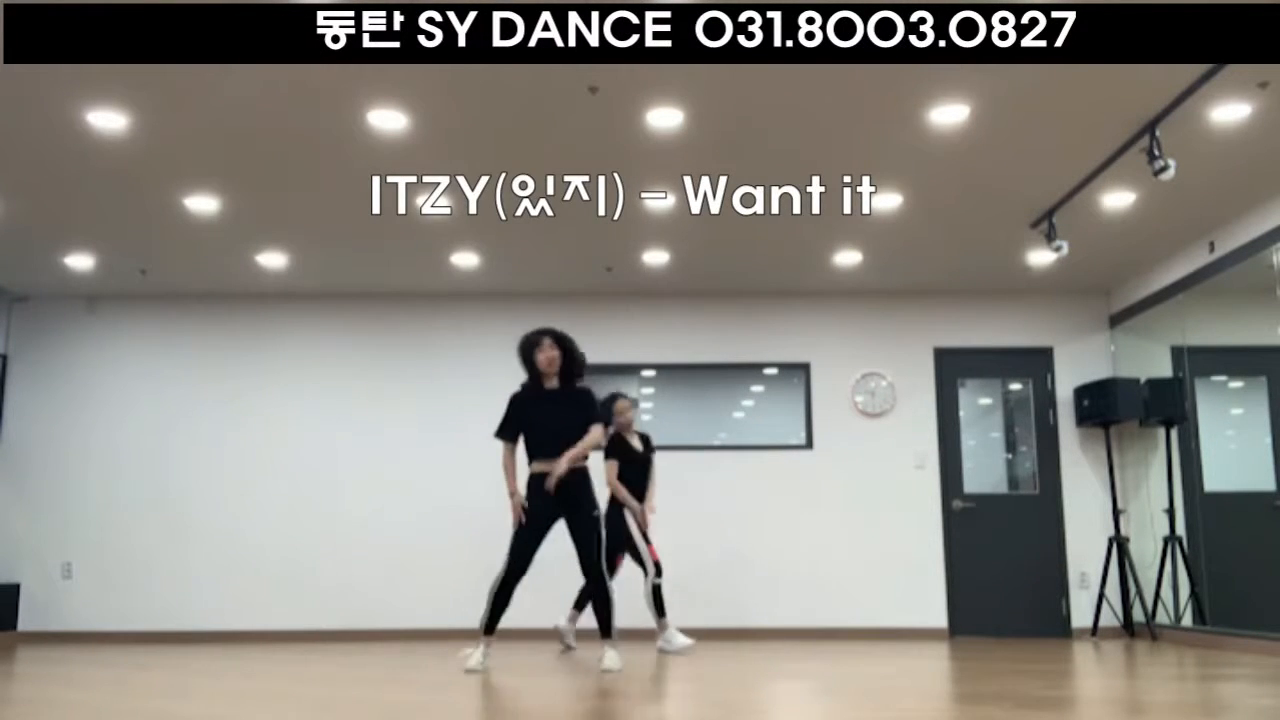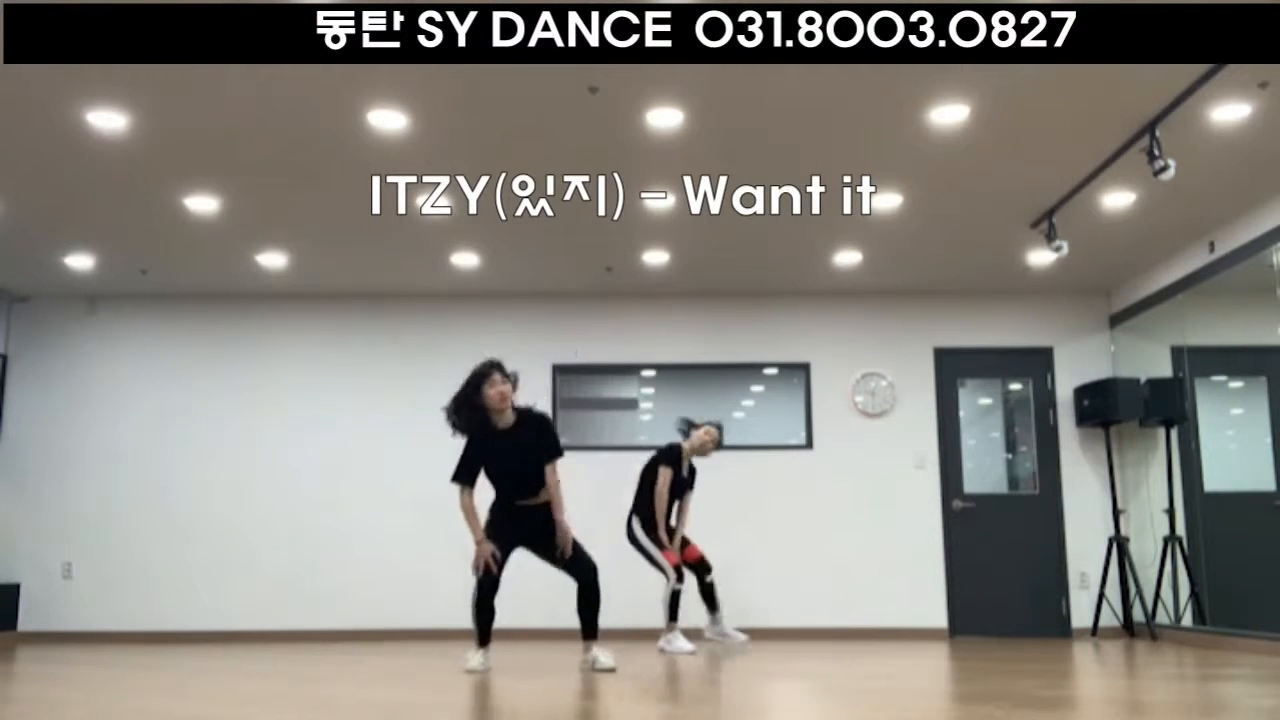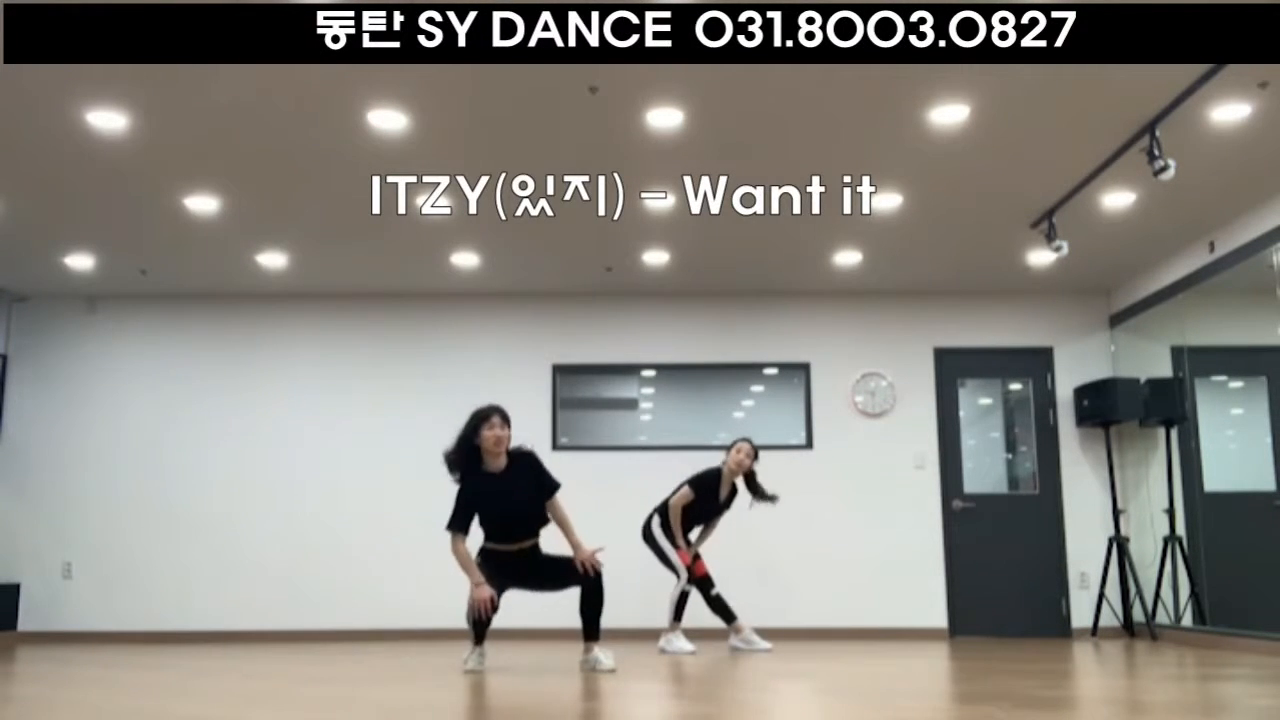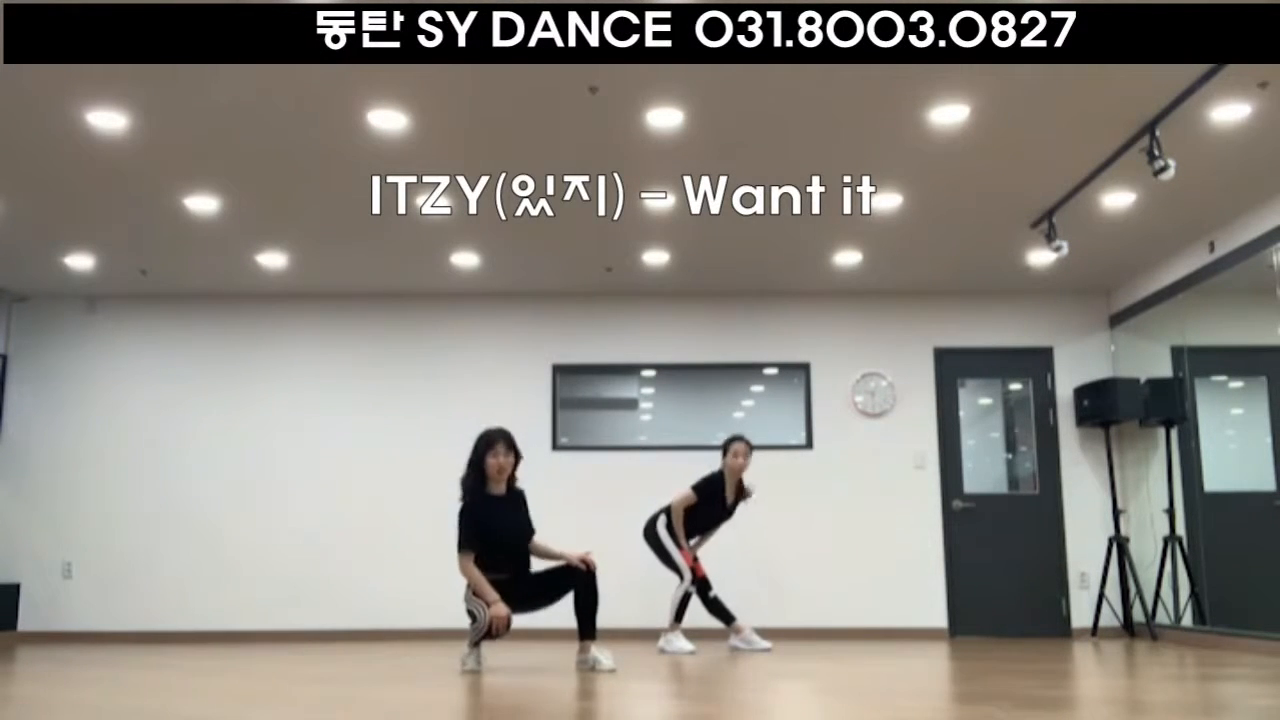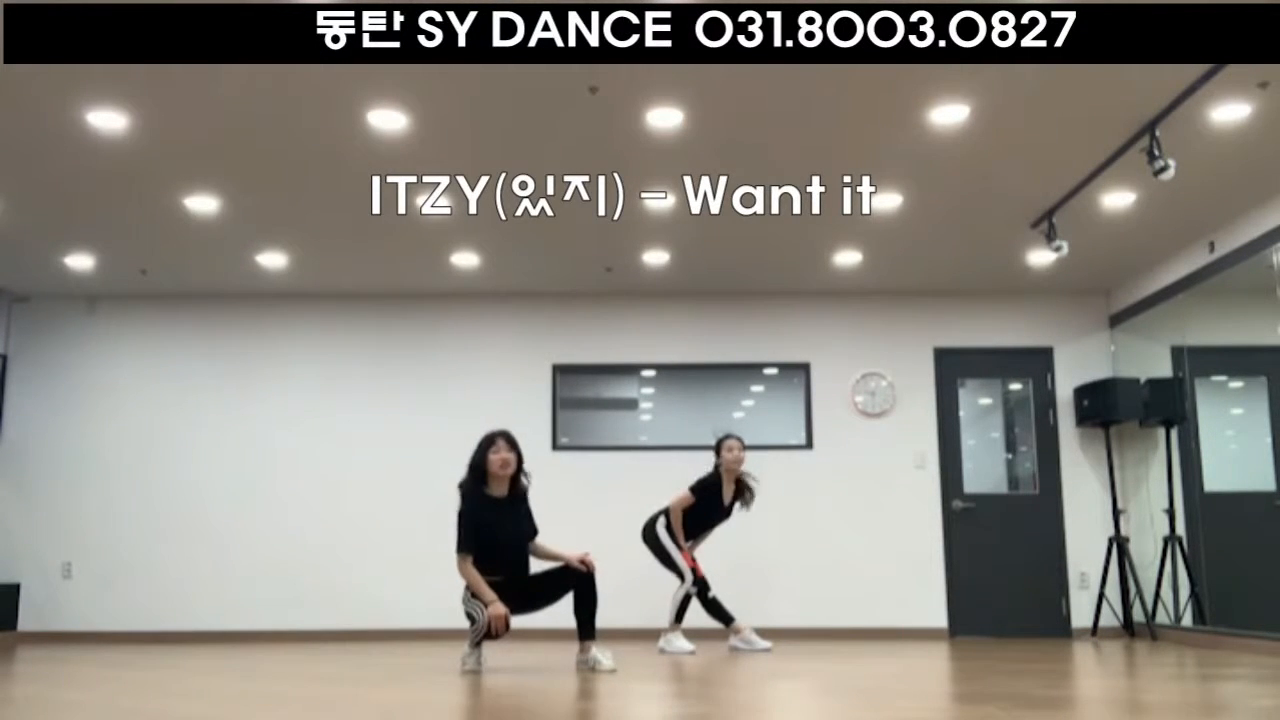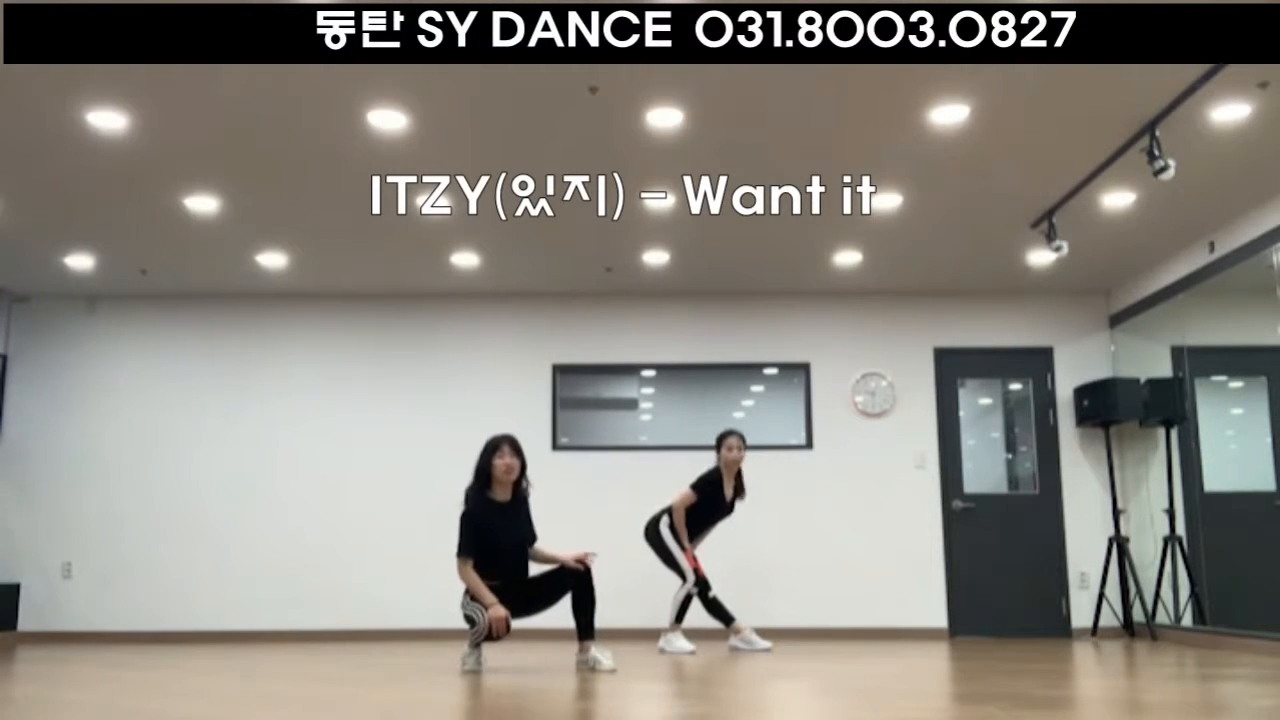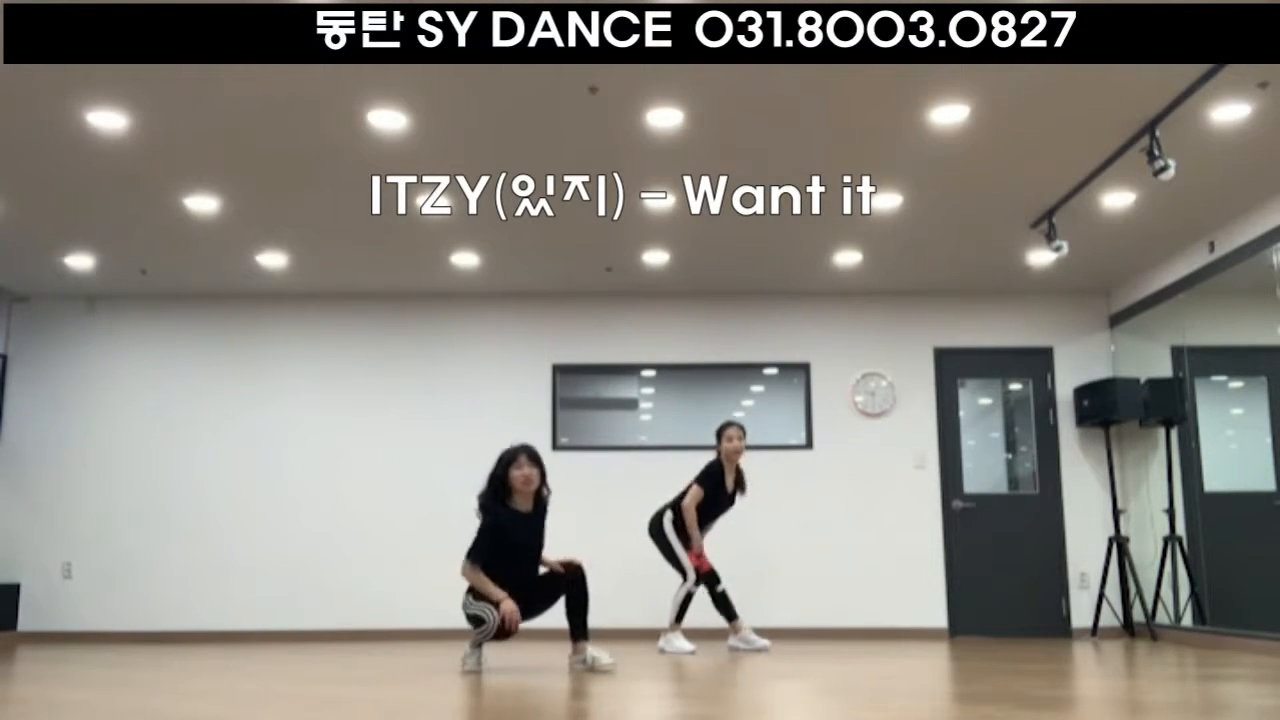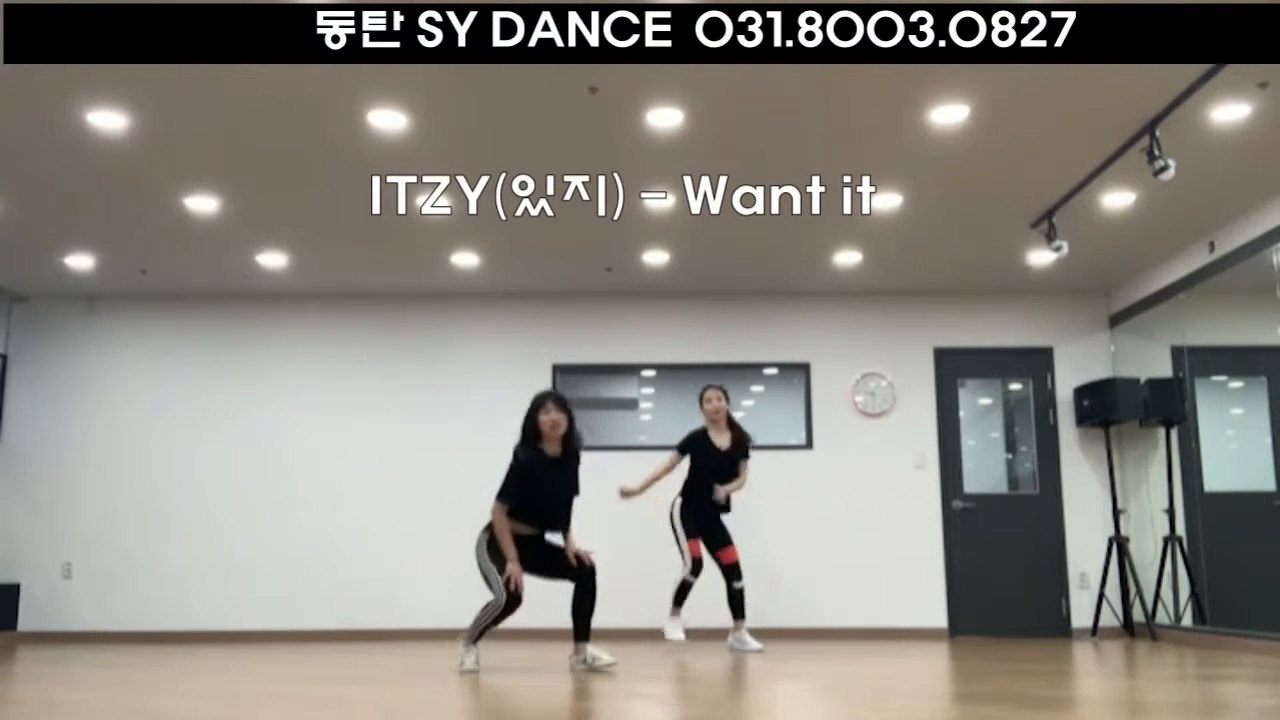
dt=0.3s
person 1, frame 1
left shoulder: (580, 396)
right shoulder: (521, 400)
left elbow: (597, 434)
right elbow: (508, 449)
left wrist: (567, 459)
right wrist: (513, 492)
left hip: (576, 486)
right hip: (537, 490)
left knee: (595, 568)
right knee: (514, 566)
left ankle: (608, 646)
right ankle: (483, 643)
person 1, frame 2
left shoulder: (537, 423)
right shoulder: (479, 439)
left elbow: (551, 474)
right elbow: (465, 494)
left wrist: (561, 521)
right wrist: (479, 540)
left hip: (542, 517)
right hip: (504, 519)
left knee: (587, 571)
right knee: (486, 580)
left ankle: (591, 648)
right ankle: (482, 650)
person 1, frame 3
left shoulder: (526, 462)
right shoulder: (472, 483)
left elbow: (552, 504)
right elbow: (457, 542)
left wrist: (579, 546)
right wrist: (478, 583)
left hip: (531, 559)
right hip: (494, 563)
left knee: (590, 571)
right knee: (483, 602)
left ankle: (590, 651)
right ankle: (477, 648)
person 1, frame 4
left shoulder: (517, 497)
right shoulder: (473, 506)
right elbow: (465, 563)
left wrist: (567, 555)
right wrist: (494, 601)
left hip: (522, 585)
right hip: (487, 588)
left knee: (583, 571)
right knee: (496, 619)
left ankle: (587, 651)
right ankle: (473, 648)
person 1, frame 5
left shoulder: (519, 498)
right shoulder: (472, 505)
right elbow: (464, 564)
left wrist: (566, 557)
right wrist: (492, 601)
left hip: (521, 587)
right hip: (486, 590)
left knee: (582, 571)
right knee: (494, 621)
left ankle: (587, 652)
right ankle: (473, 649)
person 1, frame 6
left shoulder: (520, 502)
right shoulder: (476, 510)
right elbow: (464, 568)
left wrist: (563, 558)
right wrist: (492, 604)
left hip: (520, 591)
right hip: (484, 594)
left knee: (579, 571)
right knee: (493, 622)
left ankle: (586, 652)
right ankle: (473, 649)
person 1, frame 7
left shoulder: (540, 508)
right shoulder: (497, 518)
right elbow: (469, 569)
left wrist: (550, 563)
right wrist: (503, 599)
left hip: (524, 593)
right hip: (486, 599)
left knee: (573, 572)
right knee: (503, 624)
left ankle: (580, 652)
right ankle: (474, 649)
person 1, frame 8
left shoulder: (570, 457)
right shoulder: (526, 459)
left elbow: (564, 504)
right elbow: (499, 510)
left wrist: (570, 542)
right wrist: (511, 560)
left hip: (534, 543)
right hip: (497, 543)
left knee: (585, 571)
right knee: (509, 596)
left ankle: (581, 652)
right ankle: (469, 645)
person 2, frame 1
left shoulder: (645, 440)
right shoulder: (615, 442)
left elbow: (648, 476)
right elbow: (612, 481)
left wrist: (648, 503)
right wrist: (637, 508)
left hip: (630, 515)
right hip: (622, 514)
left knee: (606, 573)
right knee: (652, 567)
left ankle: (569, 624)
right ankle: (665, 634)
person 2, frame 2
left shoulder: (691, 471)
right shoulder: (672, 452)
left elbow: (683, 509)
right elbow: (660, 492)
left wrist: (676, 540)
right wrist: (662, 534)
left hip: (661, 526)
right hip: (641, 525)
left knee: (702, 567)
right knee: (675, 573)
left ankle: (716, 625)
right ankle: (669, 635)
person 2, frame 3
left shoulder: (731, 492)
right shoulder: (709, 477)
left elbow: (711, 524)
right elbow: (674, 503)
left wrist: (693, 549)
right wrist: (680, 541)
left hip: (677, 533)
right hip: (658, 526)
left knee: (706, 583)
right knee: (686, 574)
left ankle: (740, 634)
right ankle: (671, 636)
person 2, frame 4
left shoulder: (739, 491)
right shoulder: (713, 482)
left elbow: (714, 523)
right elbow: (677, 504)
left wrist: (692, 549)
right wrist: (683, 542)
left hip: (678, 536)
right hip: (662, 527)
left knee: (704, 587)
right knee: (689, 576)
left ankle: (740, 634)
right ankle: (670, 636)
person 2, frame 5
left shoulder: (738, 490)
right shoulder: (710, 482)
left elbow: (709, 524)
right elbow: (675, 506)
left wrist: (689, 549)
right wrist: (682, 542)
left hip: (676, 537)
right hip: (660, 529)
left knee: (702, 588)
right knee: (690, 577)
left ankle: (740, 634)
right ankle: (670, 636)
person 2, frame 6
left shoulder: (736, 486)
right shoulder: (711, 479)
right elbow: (678, 505)
left wrist: (691, 546)
right wrist: (685, 542)
left hip: (679, 535)
right hip: (663, 528)
left knee: (703, 587)
right knee: (691, 577)
left ankle: (740, 634)
right ankle: (670, 636)
person 2, frame 7
left shoulder: (737, 477)
right shoulder: (712, 471)
right elbow: (688, 504)
left wrist: (698, 541)
right wrist: (696, 540)
left hip: (686, 531)
right hip: (667, 524)
left knee: (711, 578)
right knee: (692, 575)
left ankle: (740, 633)
right ankle: (670, 636)
person 2, frame 8
left shoulder: (740, 440)
right shoulder: (697, 437)
left elbow: (742, 478)
right elbow: (668, 466)
left wrist: (729, 488)
right wrist: (639, 489)
left hip: (712, 516)
right hip: (686, 510)
left knee: (733, 568)
right knee: (693, 563)
left ankle: (739, 633)
right ankle: (674, 617)
